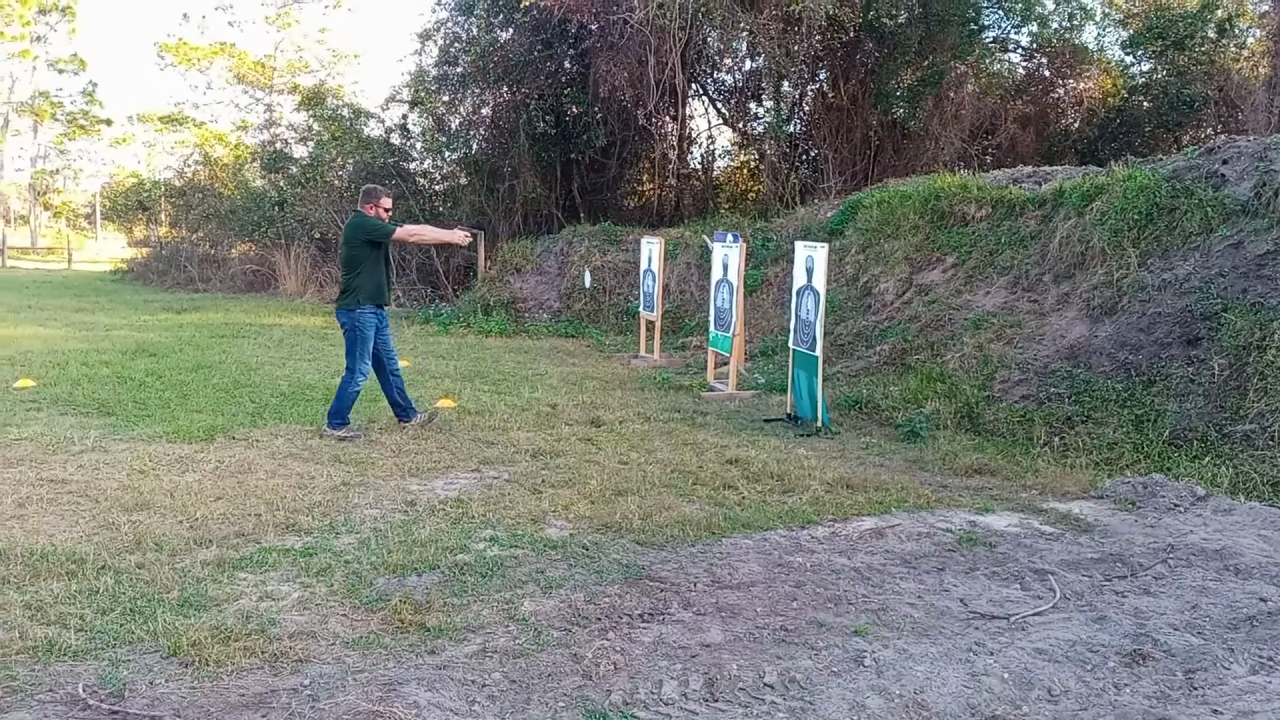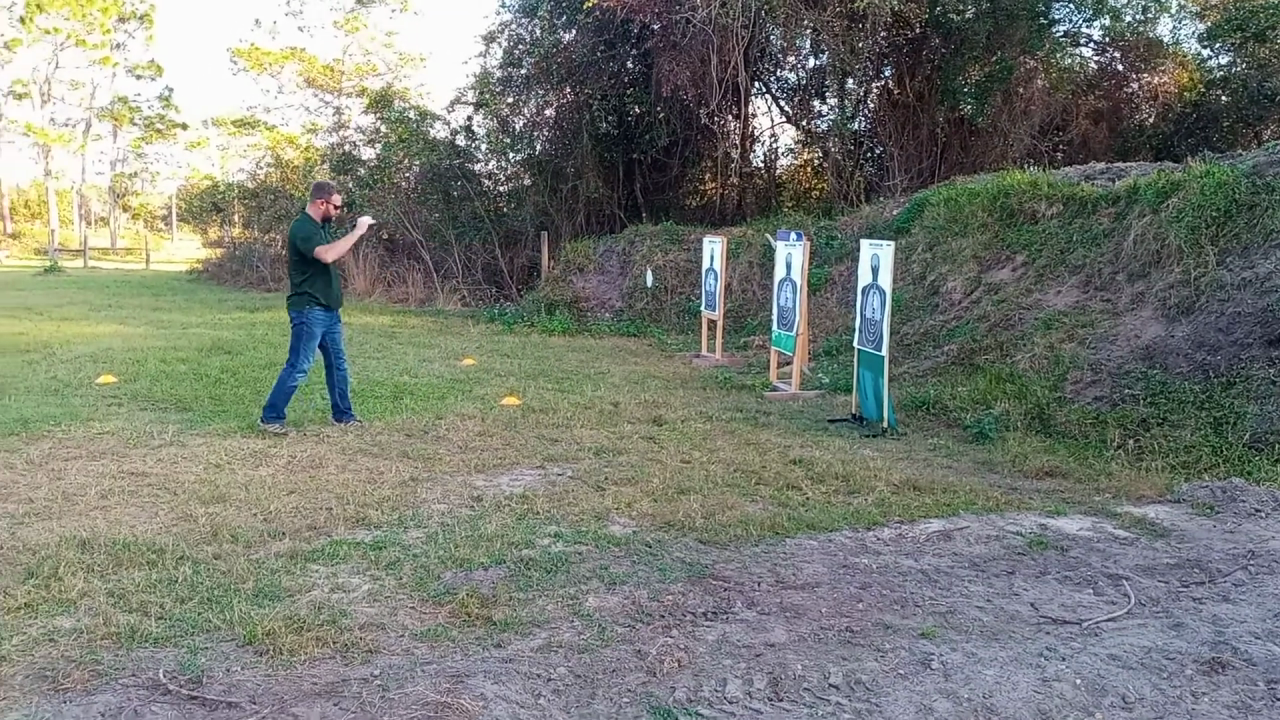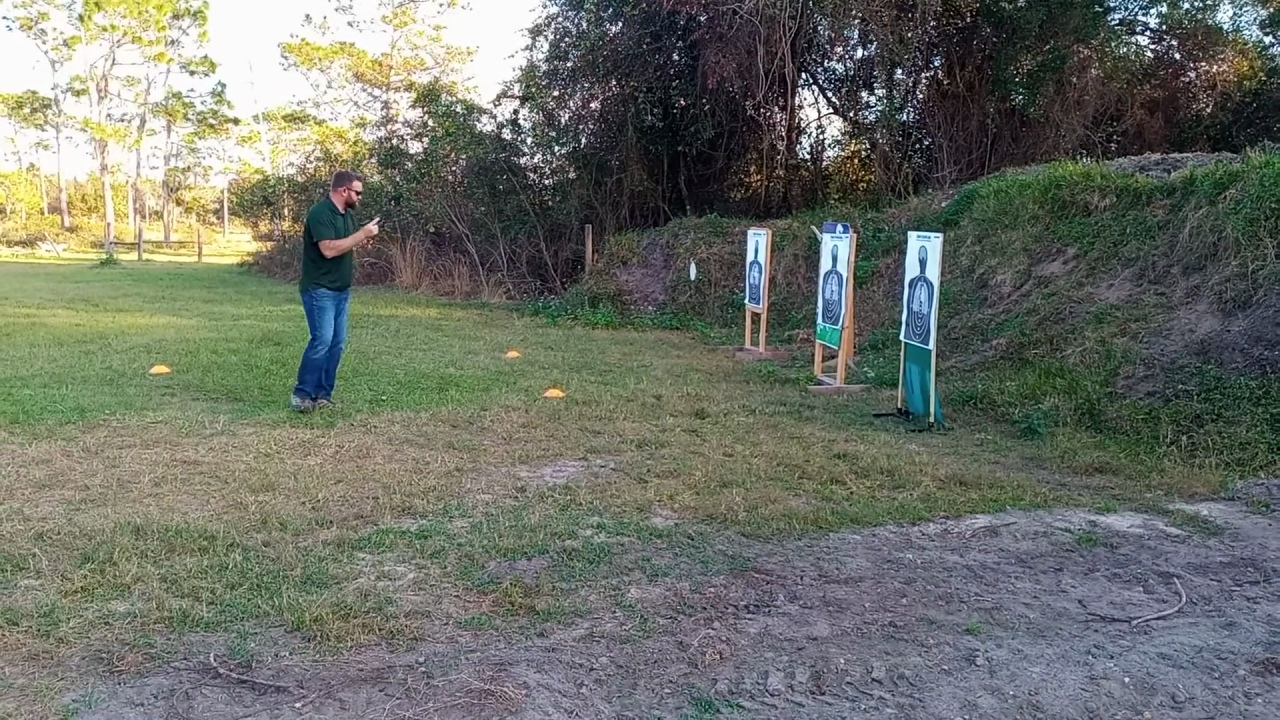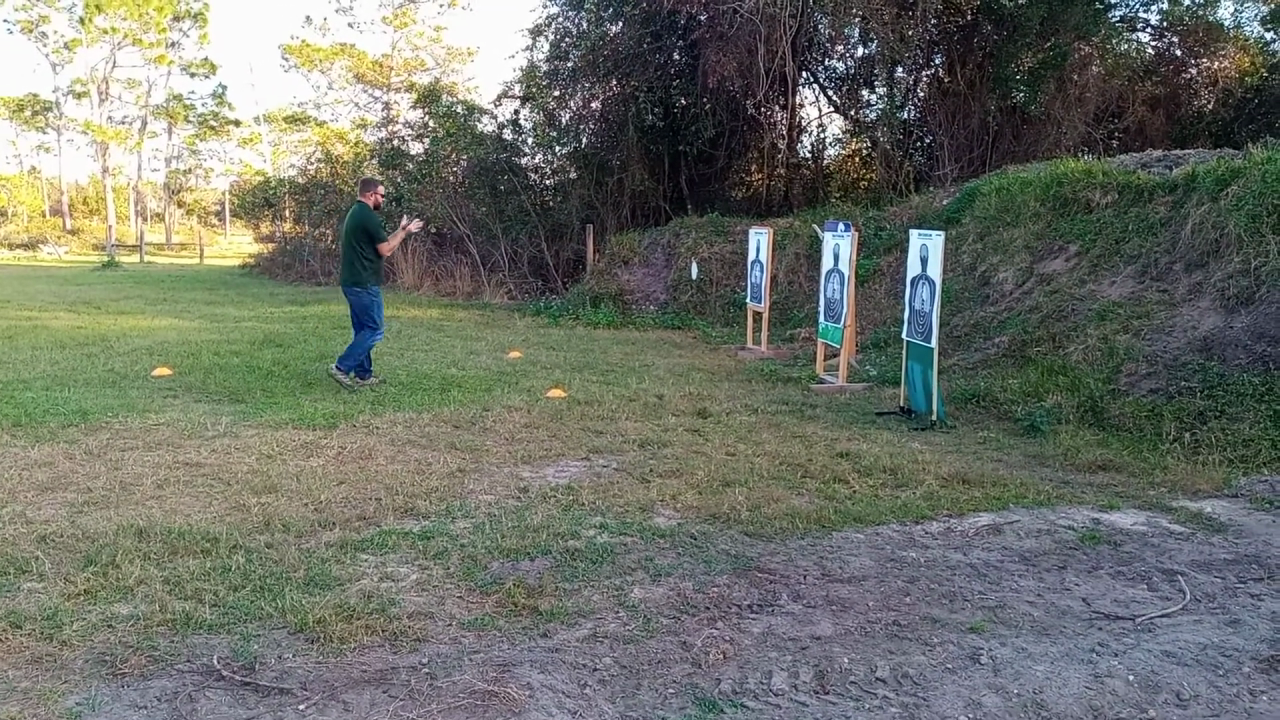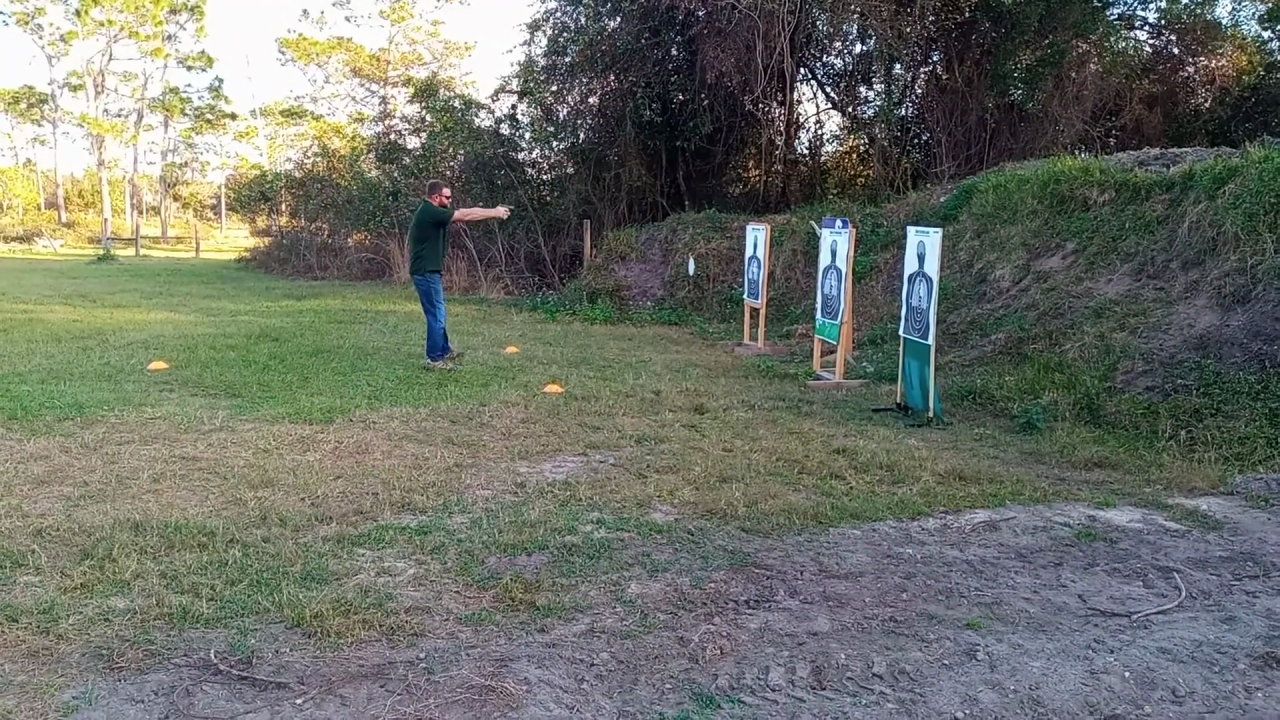
dt=1s
person 1, frame 1
left shoulder: (374, 226)
right shoulder: (361, 225)
left elbow: (413, 229)
right elbow: (410, 236)
left wrist: (451, 234)
right wrist: (451, 238)
left hip: (373, 309)
right hip: (358, 311)
left knee: (388, 364)
right knee: (358, 370)
left ankle: (407, 415)
right ankle: (335, 424)
person 1, frame 2
left shoulder: (321, 225)
right shoulder: (302, 228)
right elbow: (327, 256)
right wrist: (358, 231)
left hip: (327, 307)
right hip: (308, 309)
left knee: (338, 363)
right knee: (299, 367)
left ankle: (343, 415)
right ankle: (270, 418)
person 1, frame 3
left shoulder: (347, 214)
right shoulder: (320, 213)
right elbow: (328, 249)
left wrist: (361, 240)
right wrist: (362, 235)
left hip: (341, 289)
right hip: (319, 289)
left knee: (336, 344)
right knee: (322, 340)
left ankle: (322, 393)
right ankle: (302, 393)
person 1, frame 4
left shoulder: (356, 213)
right shoulder: (367, 216)
right elbow: (385, 250)
left wrist: (399, 230)
right wrist: (404, 232)
left hip: (351, 281)
right hip: (364, 283)
left knee: (362, 328)
right knee: (374, 329)
left ankle: (362, 374)
right ankle: (342, 368)
person 1, frame 5
left shoulder: (433, 211)
right shoulder: (430, 213)
left elbow: (465, 212)
right elbow: (466, 215)
left wrist: (494, 212)
right wrist: (494, 213)
left hip: (428, 270)
right hip: (426, 272)
left knee: (437, 312)
right knee: (436, 314)
left ankle: (443, 350)
right ankle: (434, 358)
